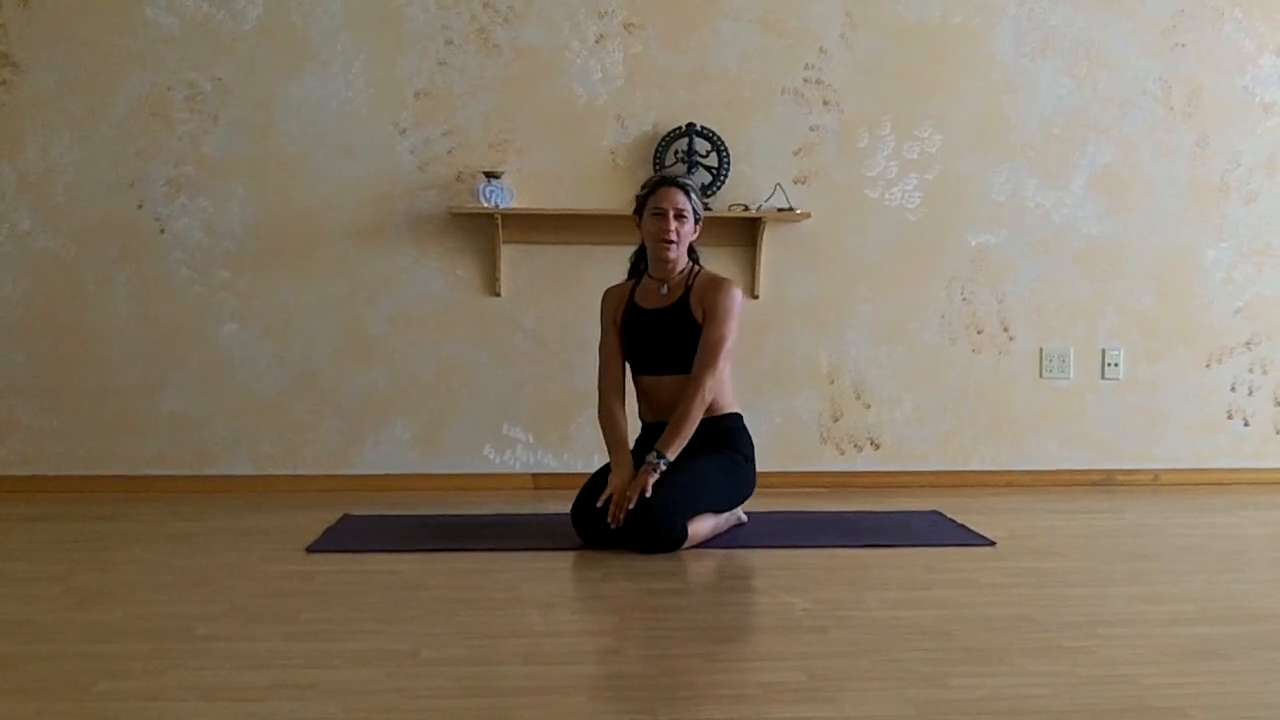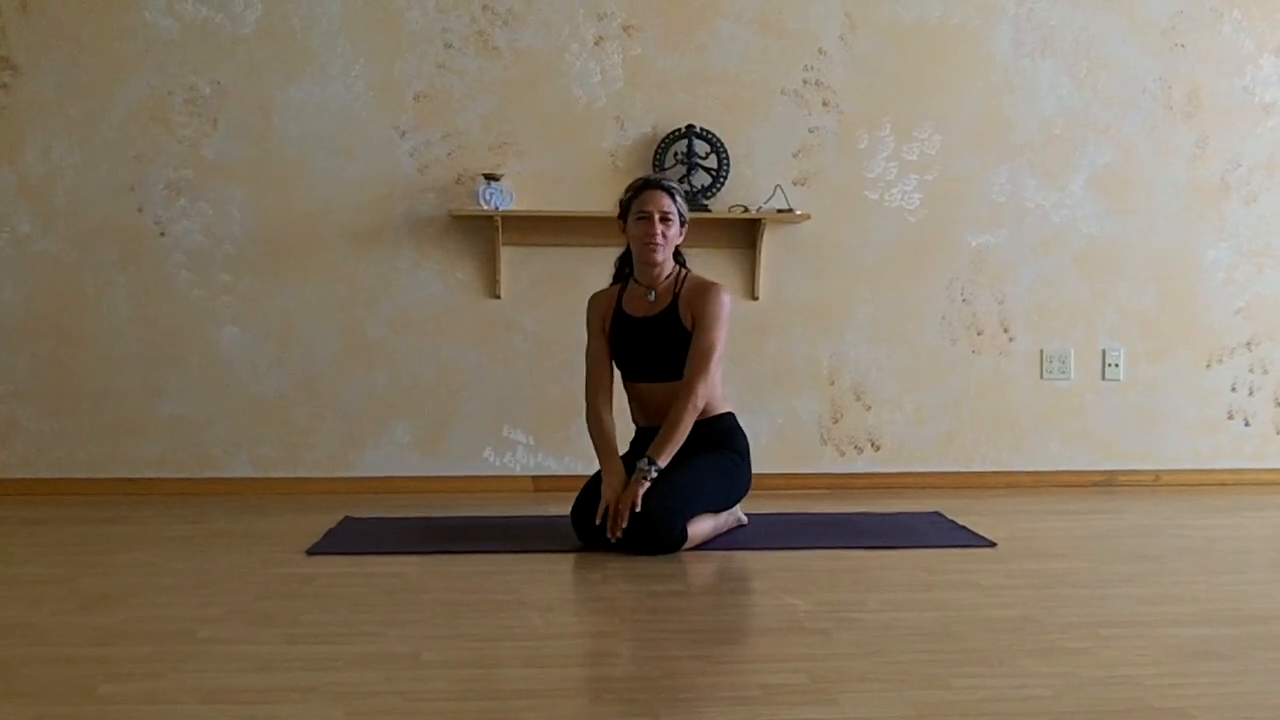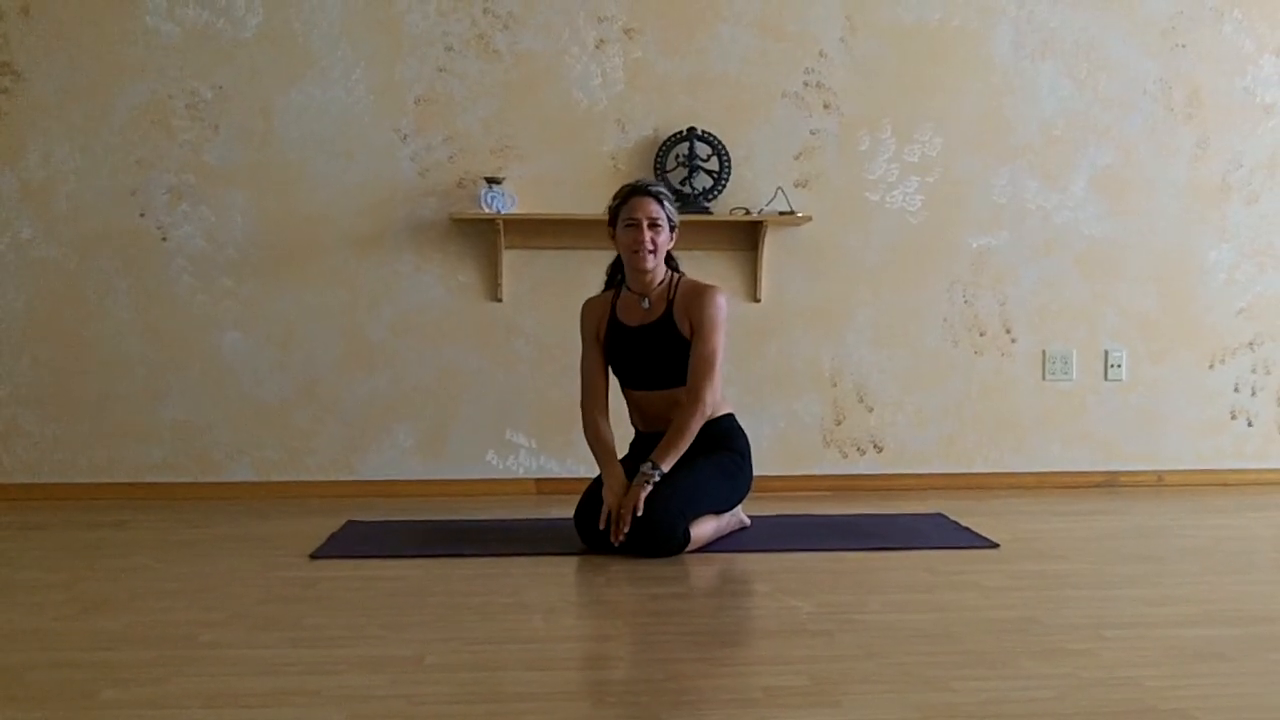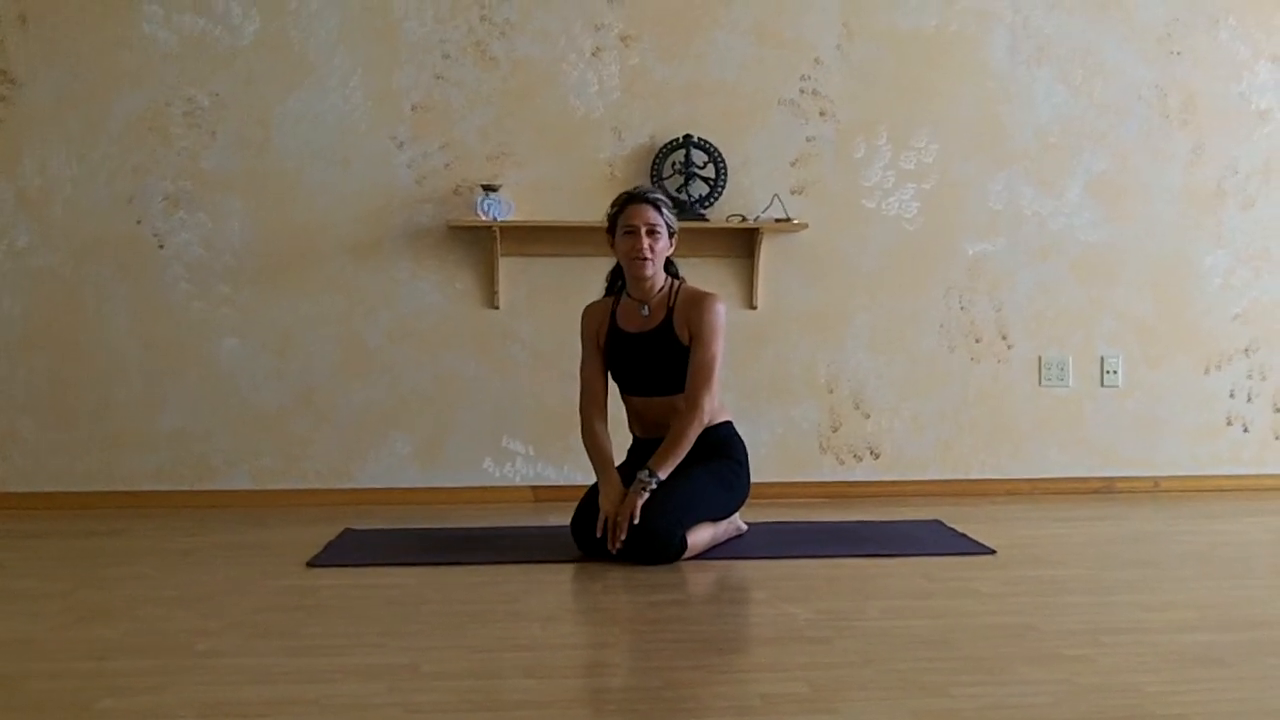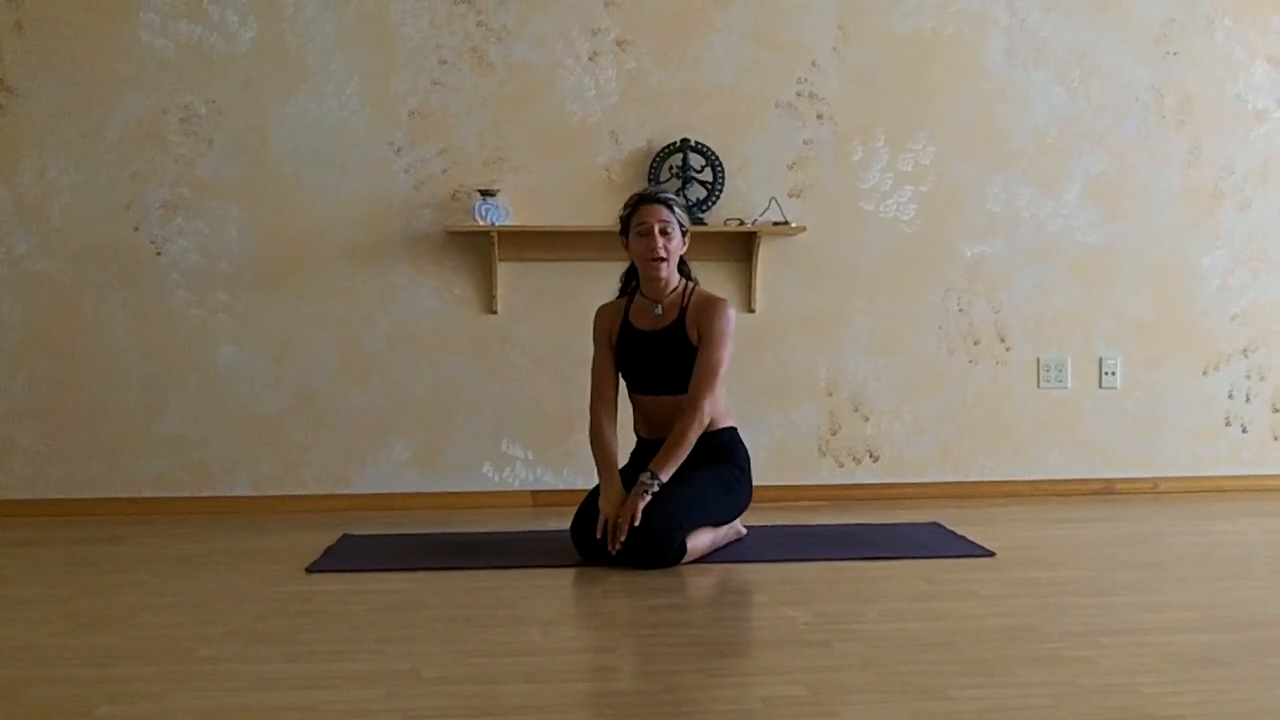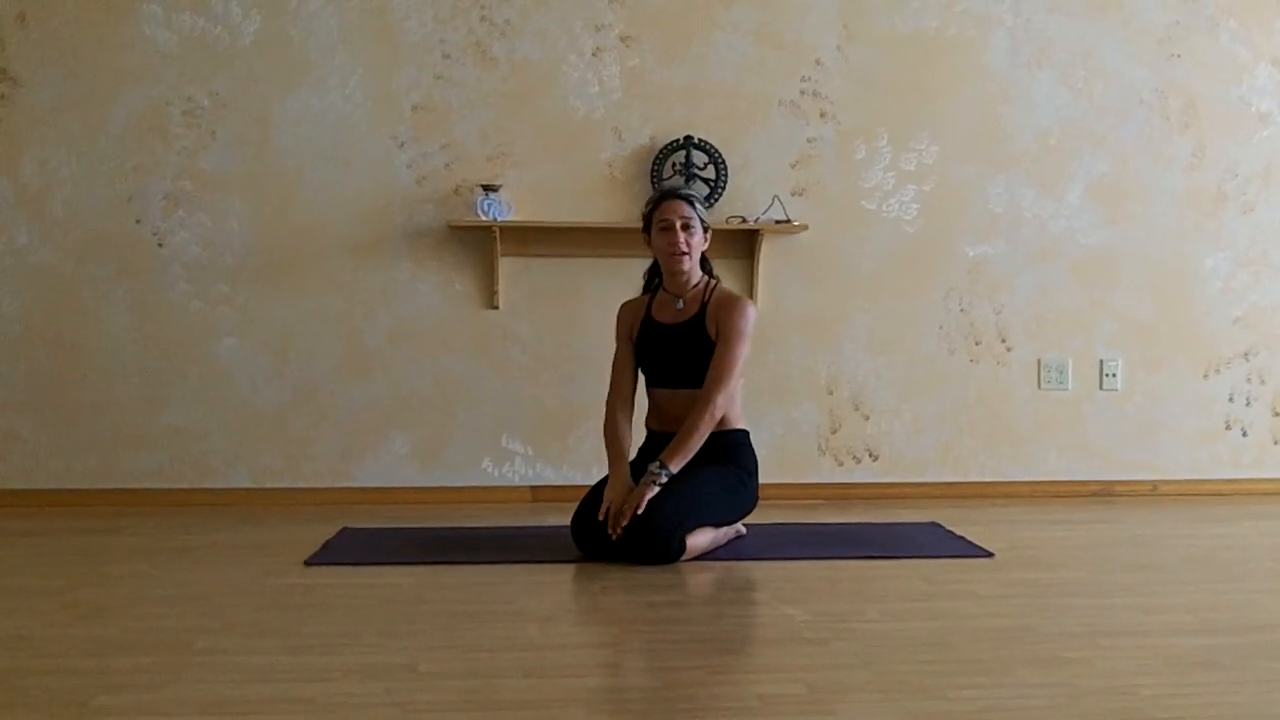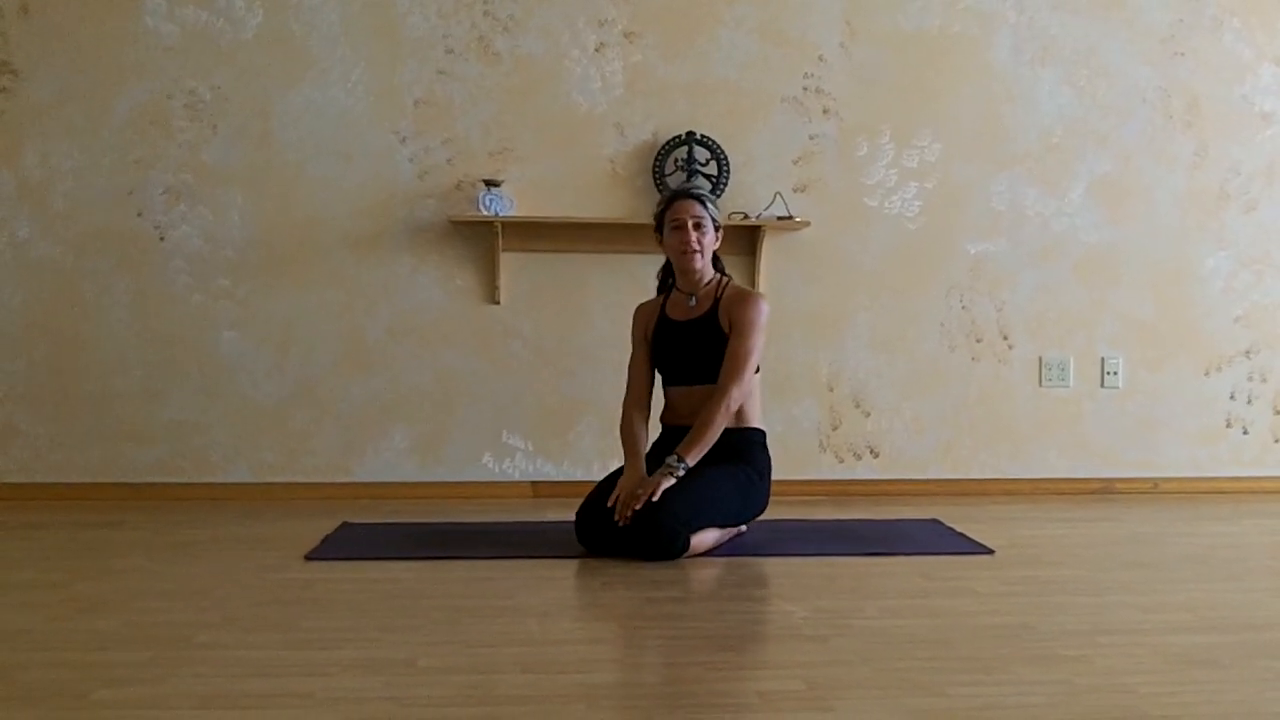
dt=0.4s
person 1, frame 1
left shoulder: (719, 292)
right shoulder: (616, 299)
left elbow: (703, 388)
right elbow: (610, 393)
left wrist: (655, 466)
right wrist: (622, 464)
left hip: (720, 443)
right hip: (653, 441)
left knee: (650, 521)
right knee: (590, 517)
left ankle: (723, 513)
person 1, frame 2
left shoulder: (708, 296)
right shoulder: (603, 305)
left elbow: (694, 395)
right elbow: (597, 400)
left wrist: (645, 473)
right wrist: (613, 472)
left hip: (715, 444)
right hip: (649, 444)
left knee: (649, 522)
right knee: (591, 521)
left ankle: (723, 515)
person 1, frame 3
left shoulder: (703, 300)
right shoulder: (597, 311)
left elbow: (701, 402)
right elbow: (593, 407)
left wrist: (649, 477)
right wrist: (613, 476)
left hip: (715, 446)
right hip: (648, 446)
left knee: (652, 525)
right knee: (594, 525)
left ankle: (726, 516)
person 1, frame 4
left shoulder: (702, 307)
right shoulder: (597, 317)
left elbow: (698, 409)
right elbow: (592, 412)
left wrist: (645, 484)
right wrist: (610, 484)
left hip: (713, 454)
right hip: (646, 453)
left knee: (648, 532)
right knee: (590, 531)
left ankle: (723, 523)
person 1, frame 5
left shoulder: (713, 311)
right shoulder: (610, 317)
left elbow: (699, 410)
right elbow: (602, 410)
left wrist: (647, 487)
right wrist: (611, 485)
left hip: (716, 457)
right hip: (649, 455)
left knee: (647, 535)
right knee: (590, 535)
left ankle: (723, 527)
person 1, frame 6
left shoulder: (732, 308)
right shoulder: (632, 313)
left elbow: (713, 405)
right elbow: (618, 403)
left wrist: (656, 478)
right wrist: (620, 476)
left hip: (724, 458)
right hip: (656, 452)
left knee: (647, 529)
right knee: (590, 530)
left ankle: (722, 526)
person 1, frame 7
left shoulder: (746, 304)
right shoulder: (647, 315)
left elbow: (728, 399)
right elbow: (636, 403)
left wrist: (672, 471)
right wrist: (635, 469)
left hip: (738, 456)
right hip: (671, 449)
left knee: (654, 525)
right knee: (594, 526)
left ankle: (726, 525)
right ankle: (715, 523)
